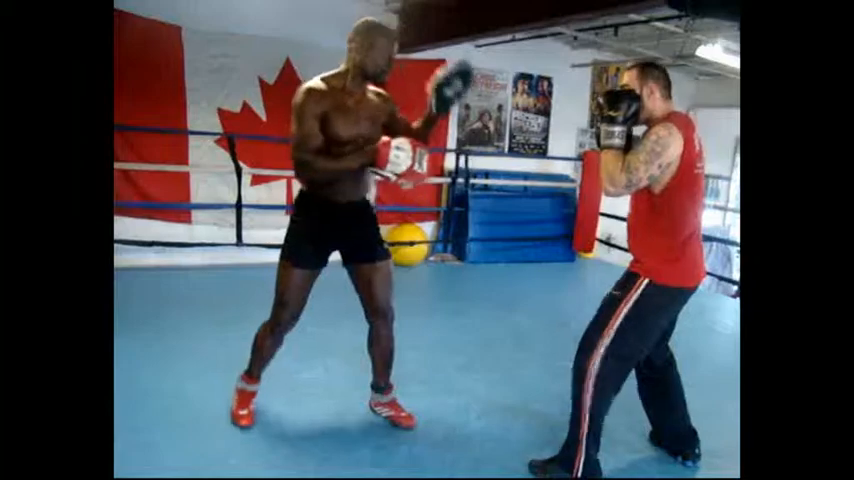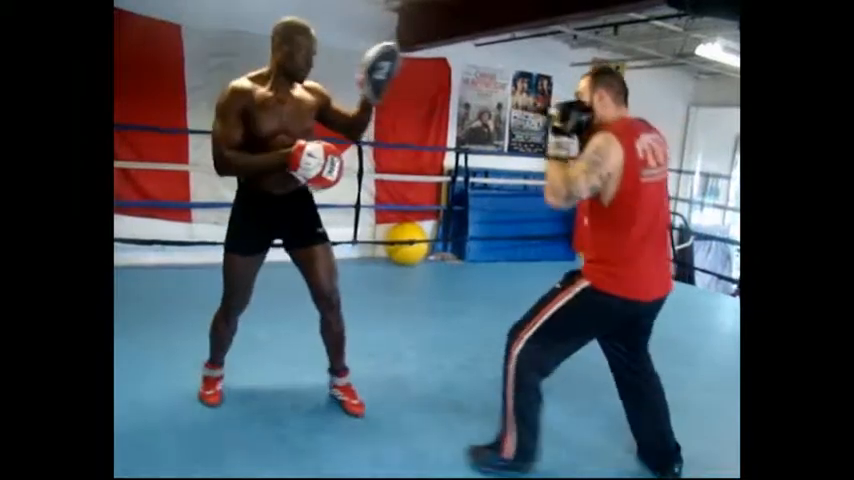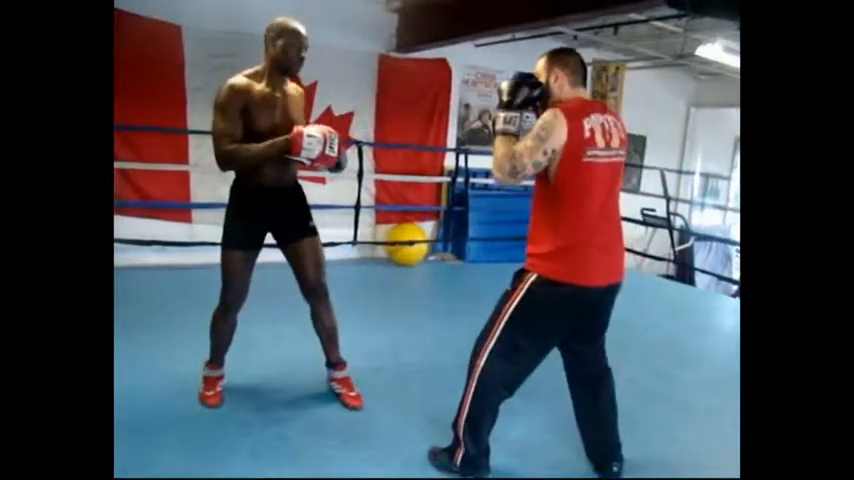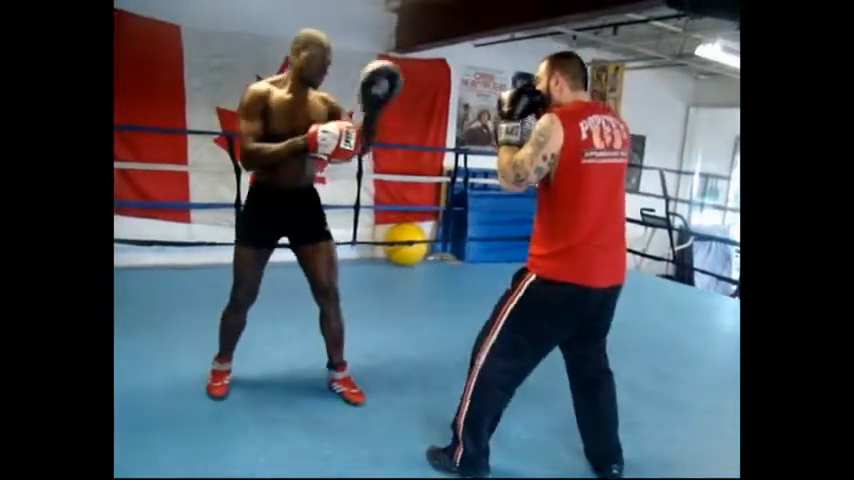
dt=0.7s
person 1, frame 1
left shoulder: (666, 134)
right shoulder: (680, 128)
left elbow: (615, 184)
right elbow: (639, 176)
left wrist: (612, 129)
right wrist: (619, 130)
left hip: (659, 272)
right hip: (680, 269)
left knee: (595, 358)
right knee: (651, 351)
right ankle: (681, 440)
person 1, frame 2
left shoulder: (608, 141)
right shoulder: (651, 137)
left elbow: (559, 196)
left wrist: (560, 140)
right wrist: (581, 143)
left hip: (609, 282)
right hip: (653, 282)
left knee: (524, 347)
right knee: (633, 363)
person 1, frame 3
left shoulder: (558, 119)
right shoulder: (612, 122)
left elbow: (507, 171)
left wrist: (509, 113)
left hip: (558, 273)
right hip: (605, 273)
left knee: (494, 359)
right knee: (590, 363)
person 1, frame 4
left shoulder: (556, 123)
right shoulder: (615, 125)
left elbow: (513, 179)
left wrist: (510, 124)
left hip: (559, 273)
right hip: (608, 274)
left knee: (496, 358)
right knee: (591, 364)
person 2, frame 1
left shoulder: (380, 101)
right shoulder: (315, 94)
left elbow: (411, 139)
right elbow: (305, 166)
left wrist: (436, 108)
right wrist: (369, 156)
left hip: (359, 215)
right hip: (315, 214)
left knee: (382, 315)
right knee: (284, 317)
left ankle: (383, 394)
right ankle: (248, 385)
person 2, frame 2
left shoulder: (314, 94)
right shoulder: (240, 94)
left elbow: (353, 130)
right elbow: (223, 161)
left wrist: (369, 97)
right wrist: (284, 157)
left hip: (298, 204)
right hip: (253, 206)
left knee: (328, 298)
right knee: (234, 303)
left ankle: (340, 378)
right ankle: (214, 371)
person 2, frame 3
left shoulder: (297, 93)
right shoulder: (237, 90)
right elbow: (225, 156)
left wrist: (319, 149)
right wrist: (284, 144)
left hip: (290, 199)
right hip: (248, 201)
left knee: (317, 290)
right knee: (232, 300)
left ankle: (337, 372)
right ankle: (213, 371)
person 2, frame 4
left shoulder: (325, 104)
right shoulder: (261, 94)
left elbow: (356, 149)
right elbow: (249, 155)
left wrist: (372, 111)
right wrist: (303, 141)
left hip: (305, 202)
right hip: (264, 202)
left knee: (328, 293)
right knee: (242, 297)
left ankle: (338, 371)
right ankle: (222, 365)
